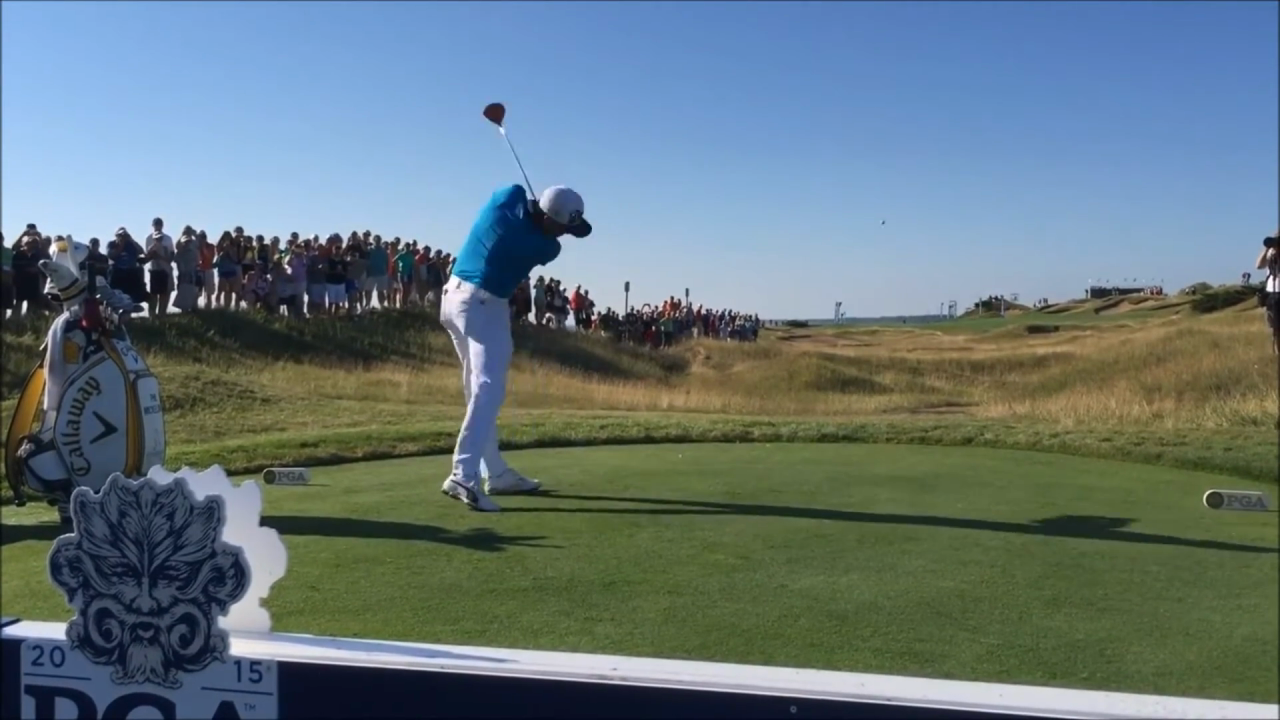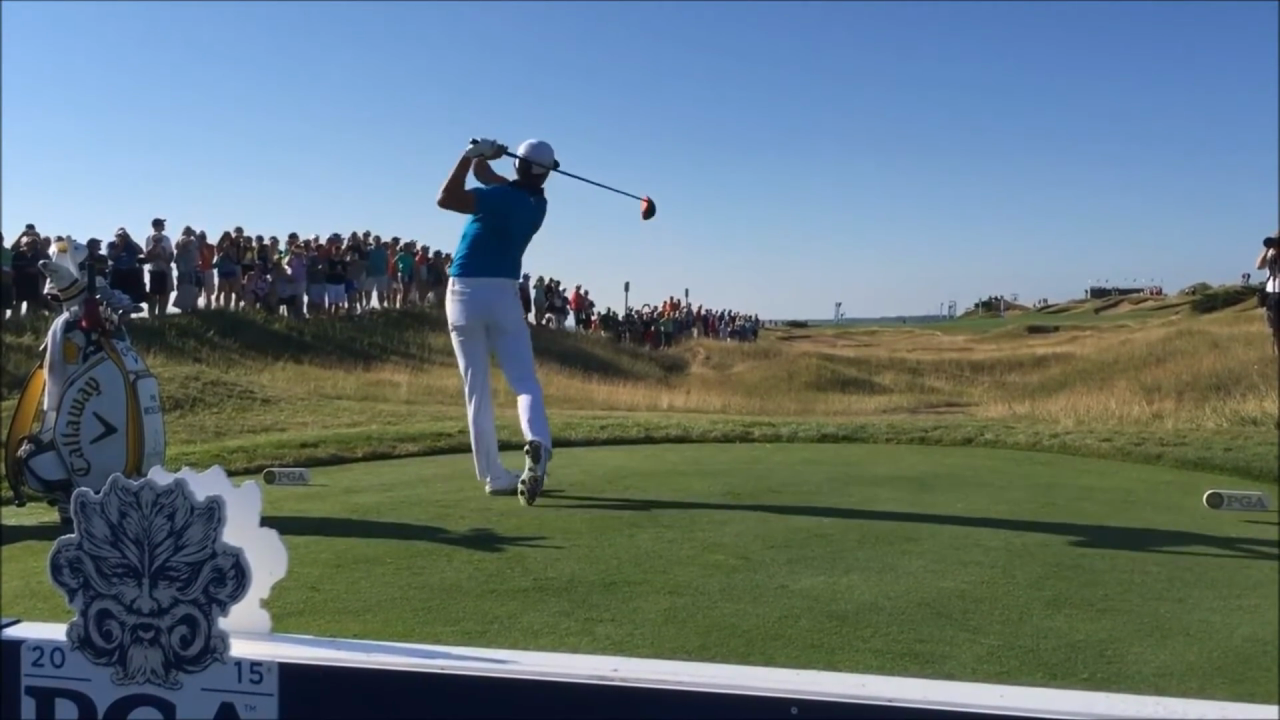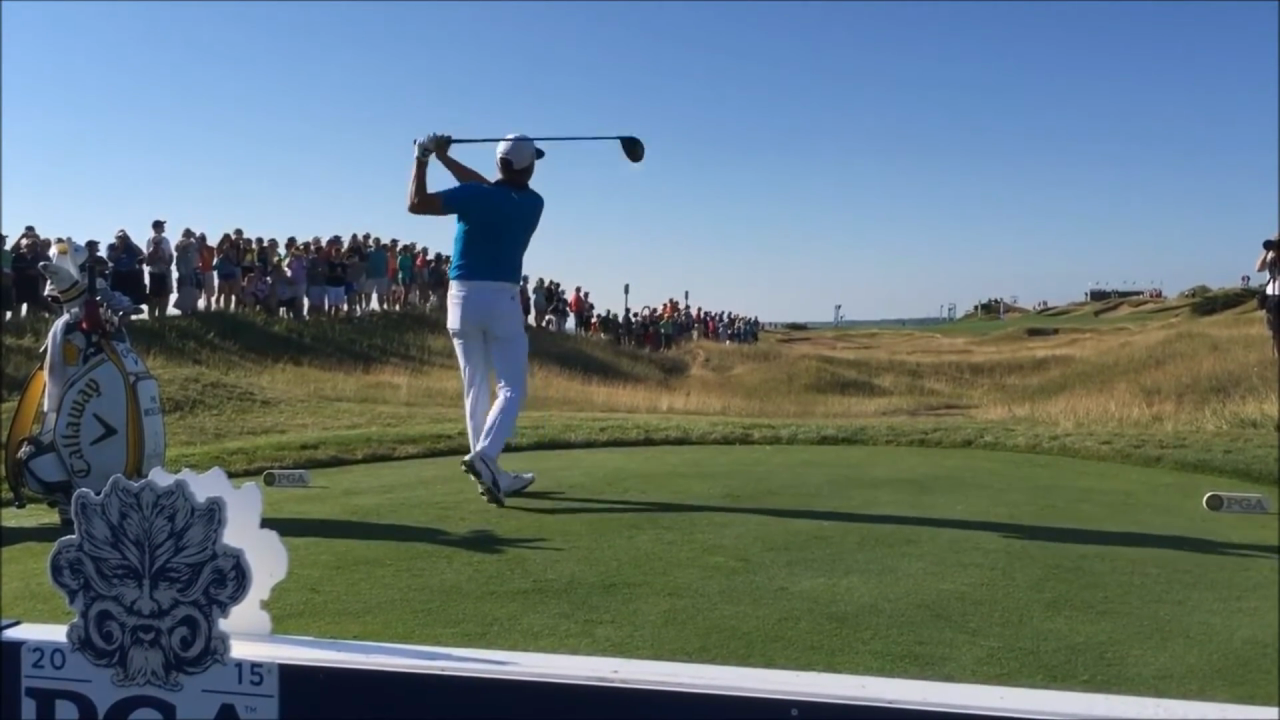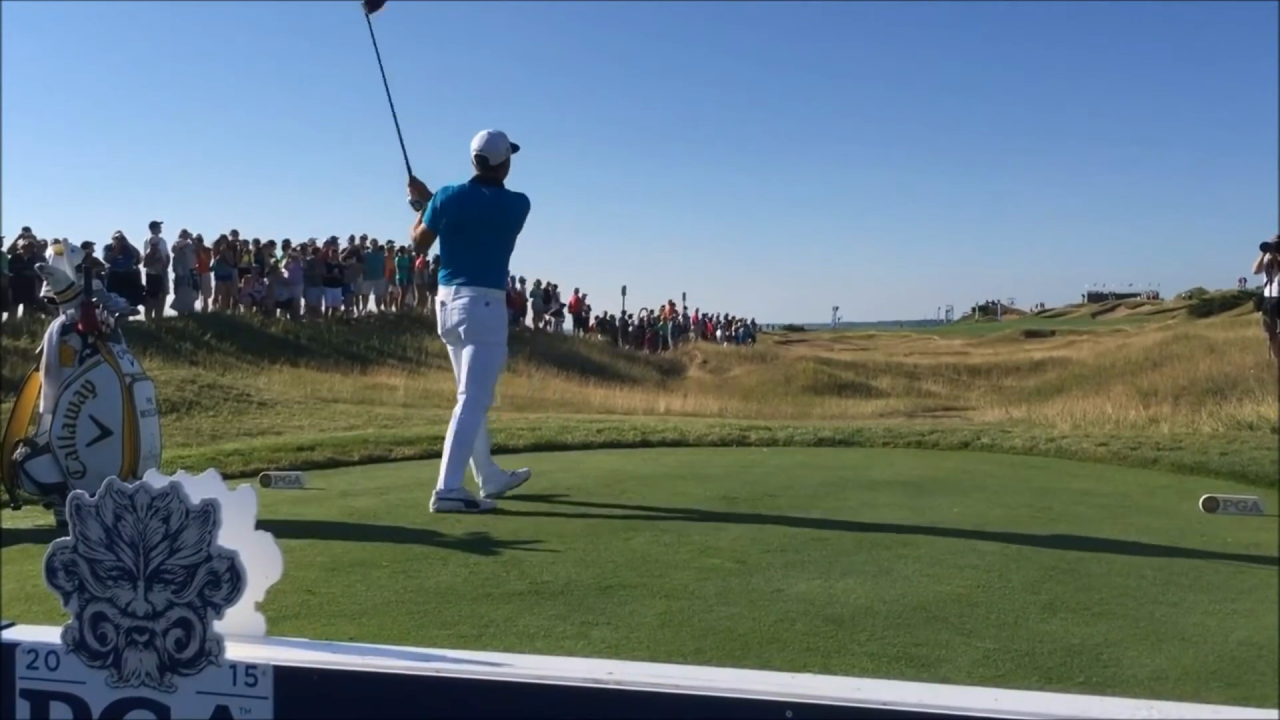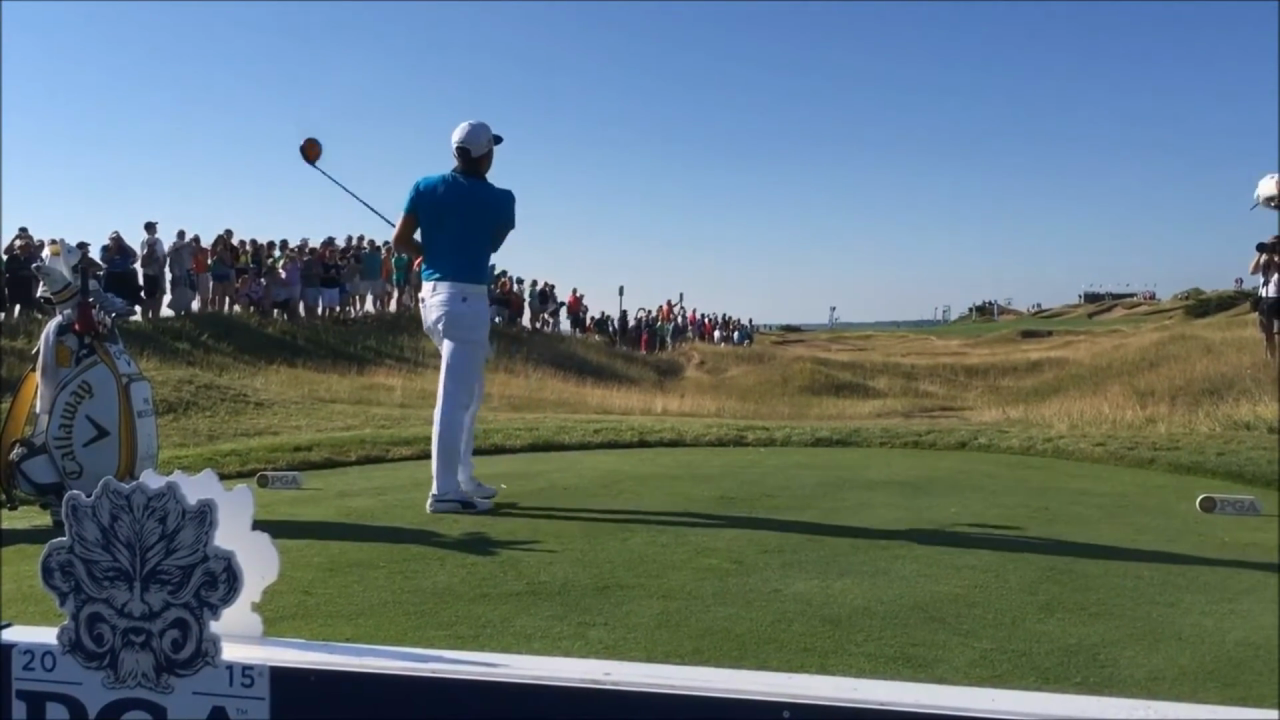
dt=0.4s
person 1, frame 1
left shoulder: (510, 196)
right shoulder: (545, 245)
left hip: (454, 297)
right hip: (484, 306)
left knee: (477, 388)
right knee: (489, 390)
left ankle: (496, 473)
right ankle: (464, 475)
person 1, frame 2
left shoulder: (502, 197)
right shoulder: (538, 203)
left elbow: (446, 198)
left wrist: (471, 155)
right wrist: (480, 157)
left hip: (464, 295)
right hip: (503, 297)
left knee: (477, 391)
right knee: (525, 382)
left ankle: (494, 475)
right ankle: (537, 440)
person 1, frame 3
left shoulder: (475, 197)
right shoulder: (533, 203)
left elbow: (416, 204)
left wrist: (423, 157)
right wrist: (445, 157)
left hip: (462, 298)
right hip: (502, 300)
left knee: (476, 391)
right knee: (511, 388)
left ankle: (495, 475)
right ankle: (485, 454)
person 1, frame 4
left shoulder: (446, 198)
right shoulder: (518, 205)
left elbow: (418, 244)
left wrist: (422, 204)
right wrist: (429, 196)
left hip: (448, 303)
right hip: (484, 305)
left knee: (472, 396)
right knee: (473, 400)
left ankle: (490, 477)
right ankle: (448, 489)
person 1, frame 5
left shoulder: (425, 188)
right shoulder: (501, 200)
left elbow: (400, 243)
left hip: (432, 296)
right hip: (466, 300)
left knee: (467, 392)
right knee: (455, 397)
left ankle: (463, 481)
right ankle: (444, 492)
